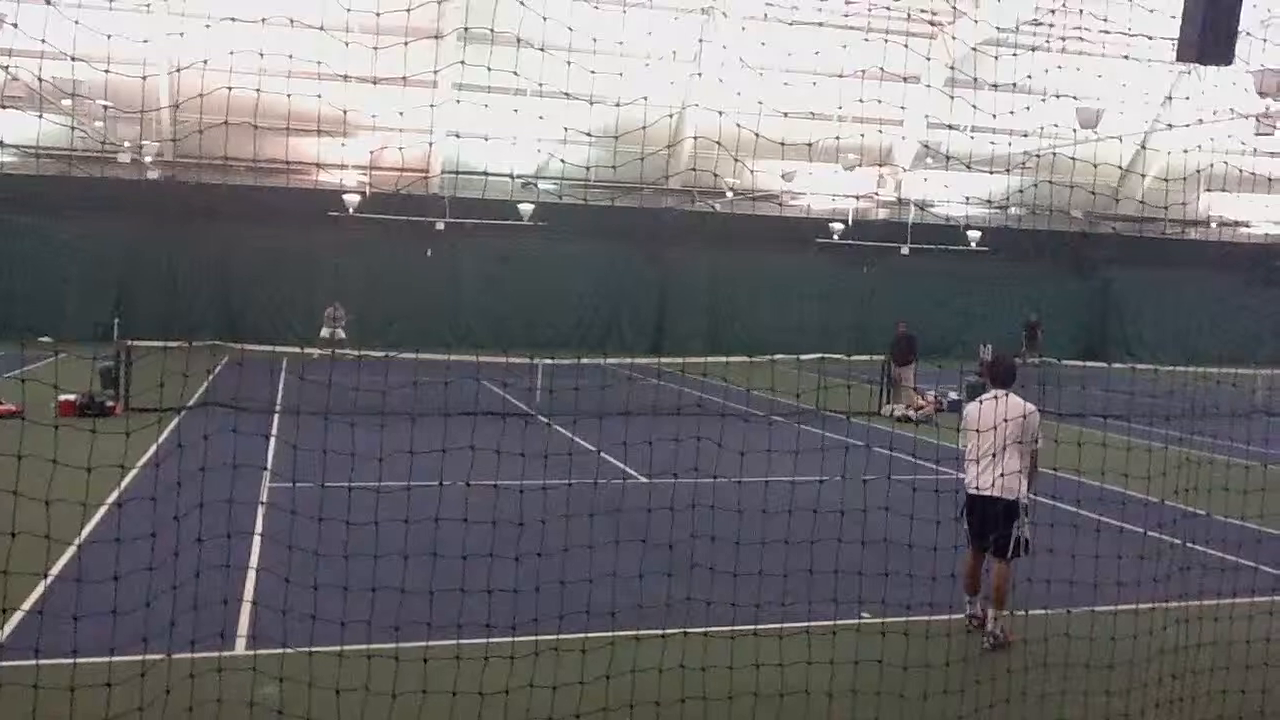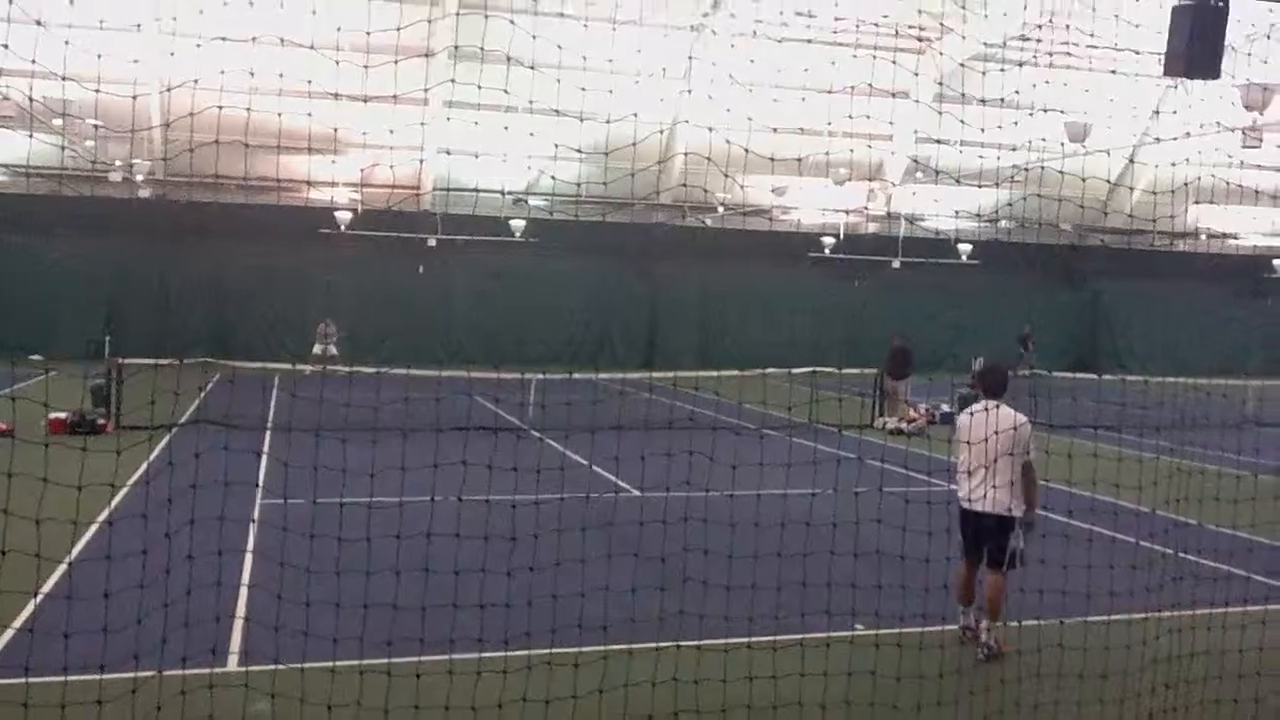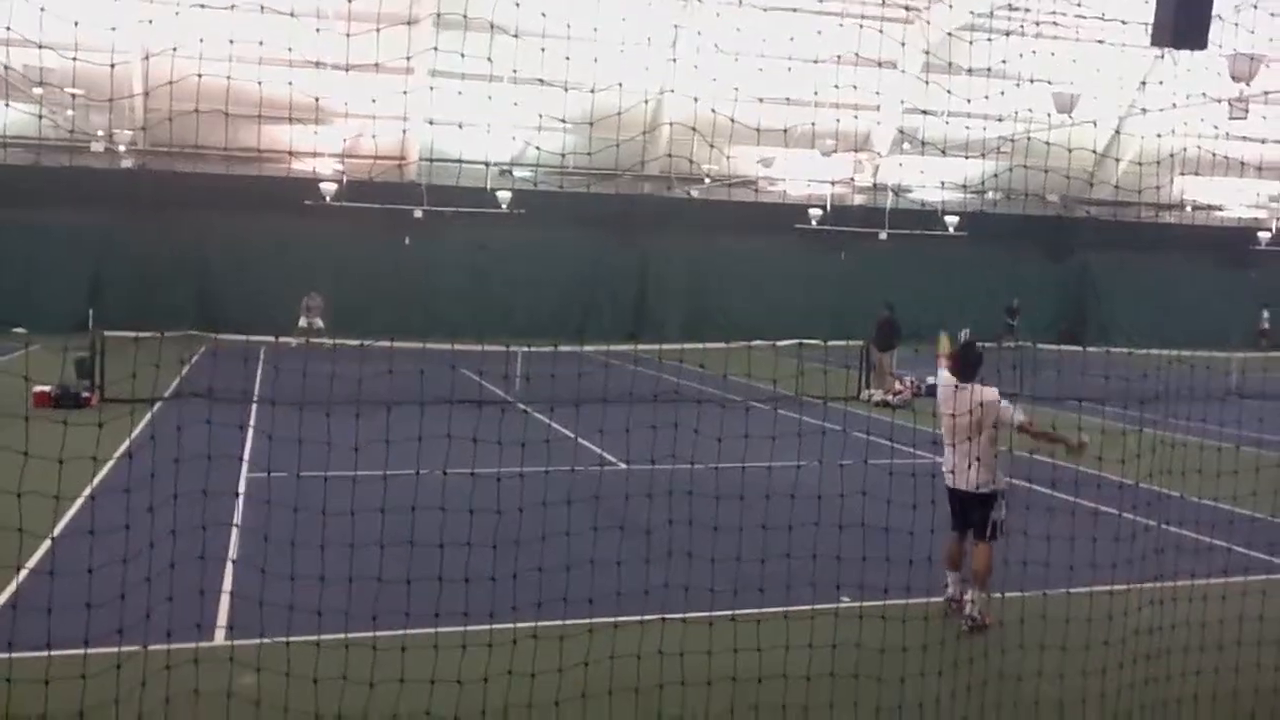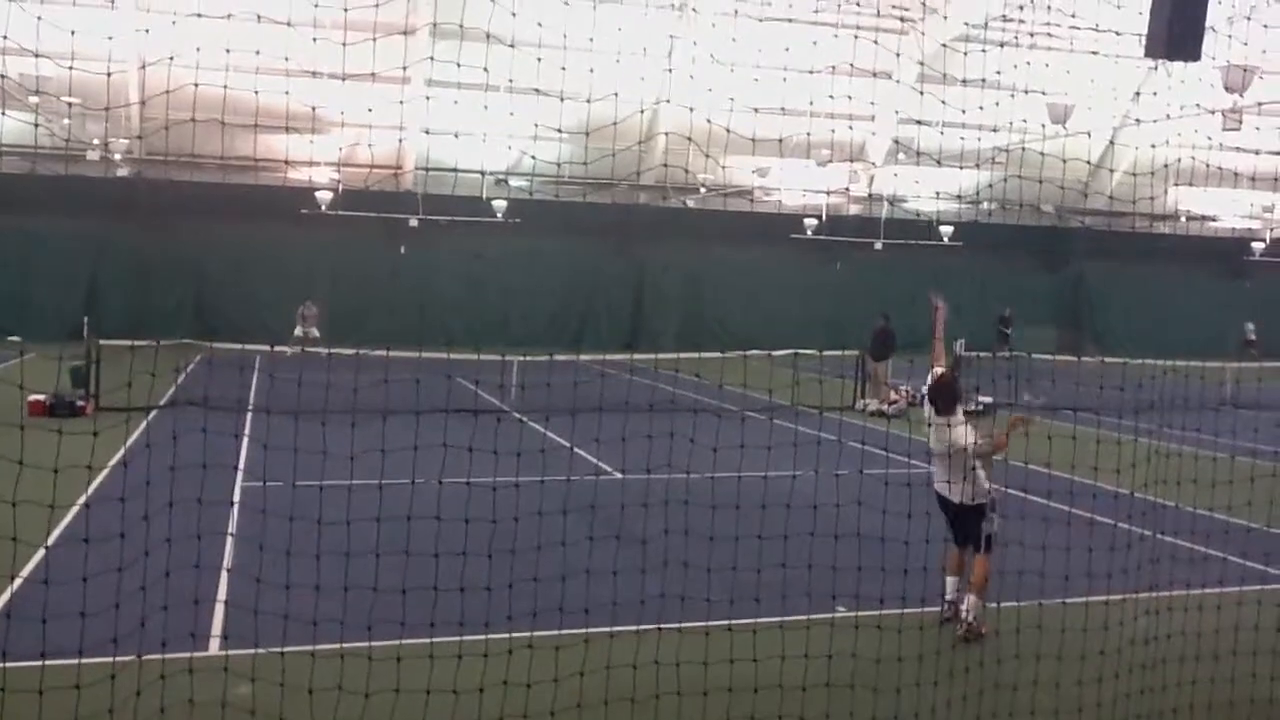
dt=0.3s
person 1, frame 1
left shoulder: (971, 409)
right shoulder: (1028, 411)
right elbow: (1032, 461)
right wrist: (1023, 490)
left hip: (975, 491)
right hip: (1008, 495)
left knee: (975, 553)
right knee: (1002, 561)
left ankle: (973, 612)
right ankle: (994, 628)
person 1, frame 2
left shoulder: (963, 419)
right shoulder: (1019, 422)
right elbow: (1028, 471)
right wrist: (1030, 508)
left hip: (968, 504)
right hip: (1003, 507)
left knee: (968, 565)
right knee: (997, 572)
left ankle: (967, 623)
right ankle: (987, 638)
person 1, frame 3
left shoulder: (944, 386)
right shoulder: (989, 400)
left elbow: (944, 364)
right elbow: (1028, 428)
left wrist: (944, 355)
right wrist: (1067, 442)
left hip: (953, 479)
right hip: (984, 483)
left knee: (958, 536)
right knee: (984, 544)
left ankle: (953, 594)
right ankle: (974, 610)
person 1, frame 4
left shoulder: (932, 404)
right shoulder: (958, 430)
left elbow: (939, 356)
right elbow: (986, 452)
left wrist: (940, 316)
right wrist: (1012, 426)
left hip: (945, 491)
right hip: (973, 497)
left knee: (959, 546)
right knee: (981, 555)
left ankle: (950, 602)
right ankle: (968, 619)
